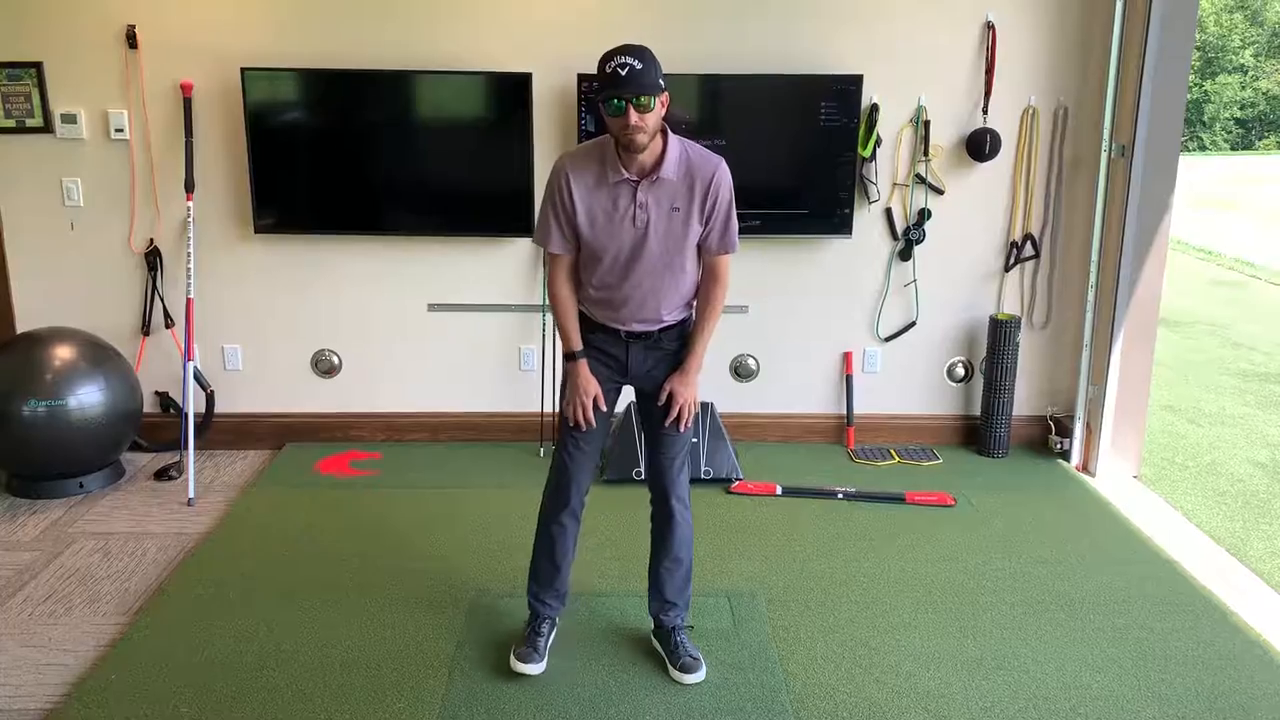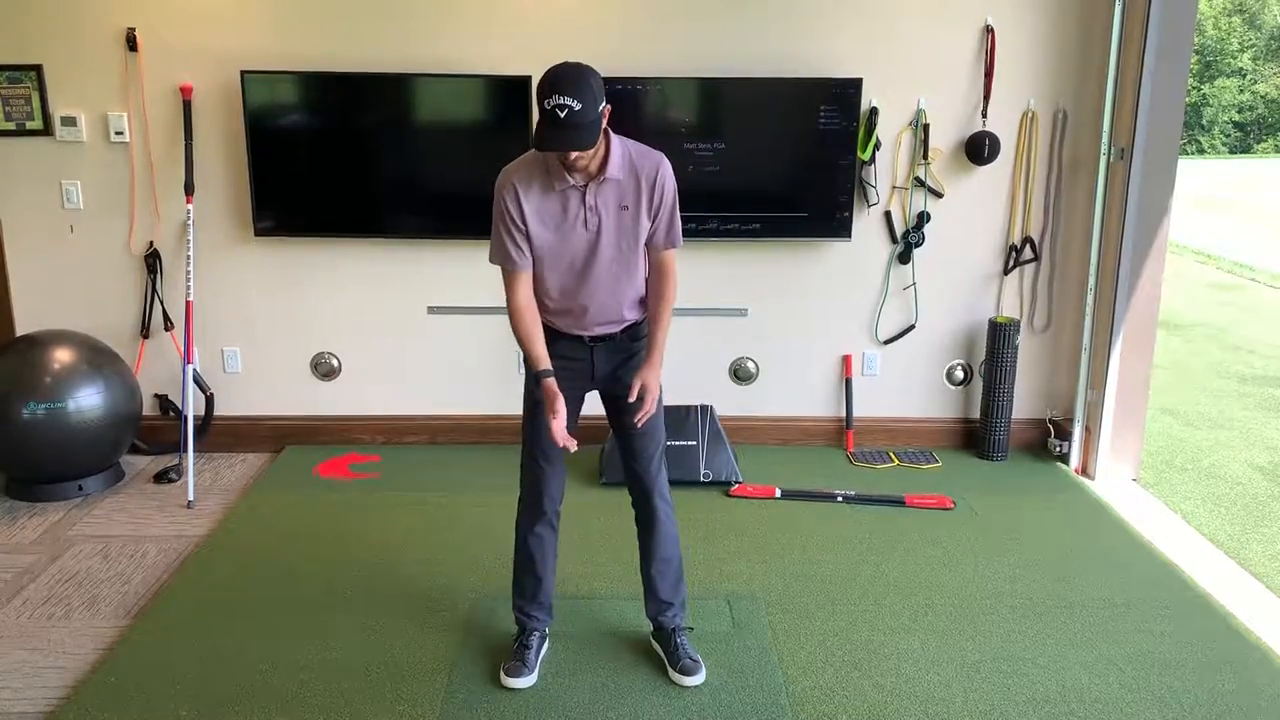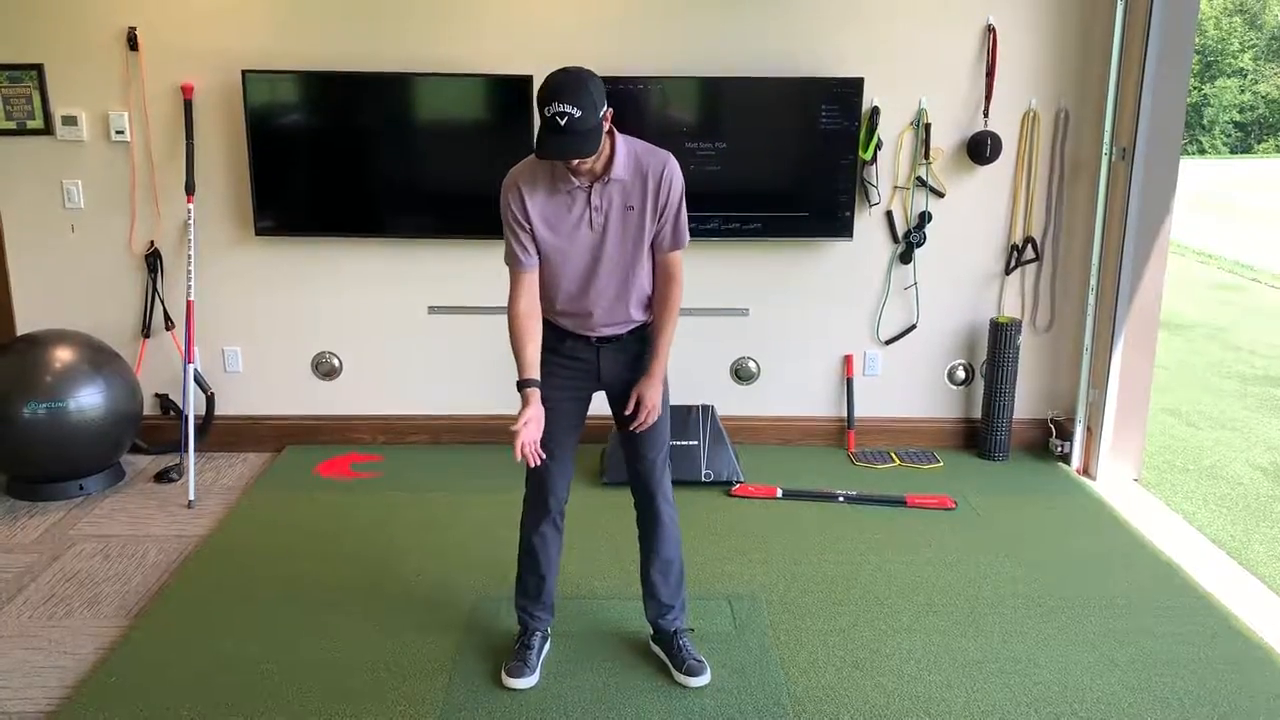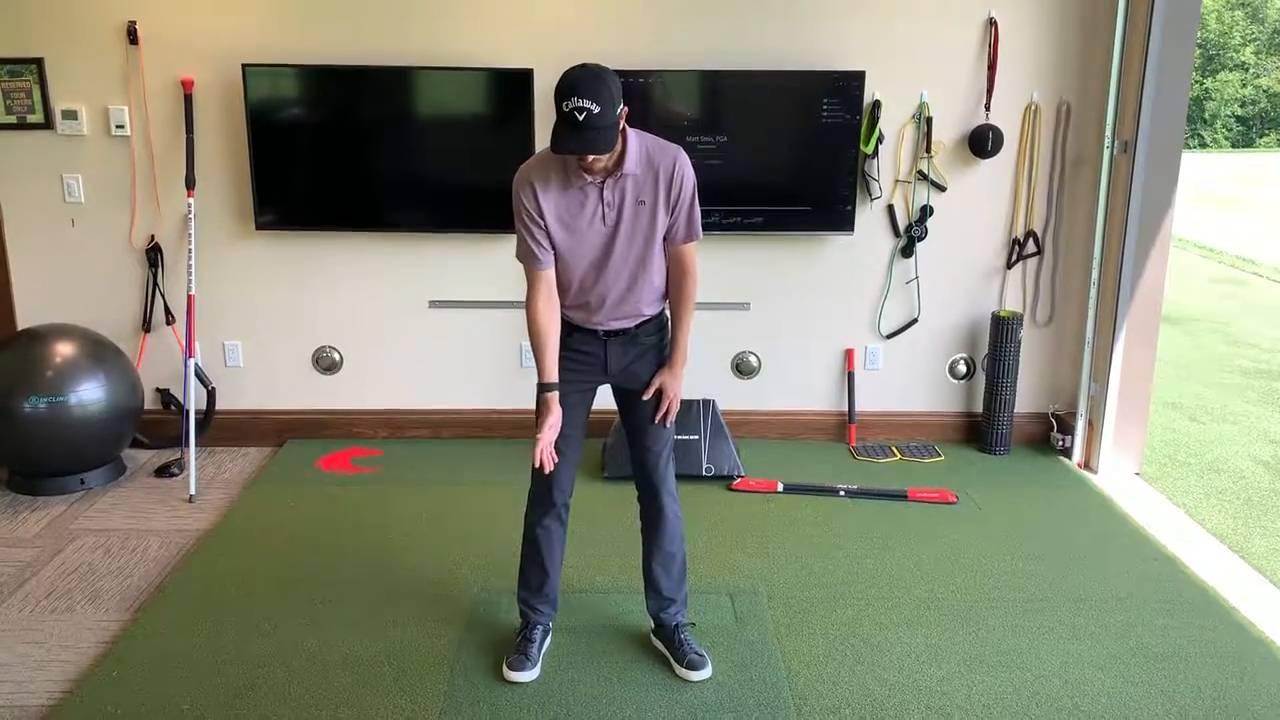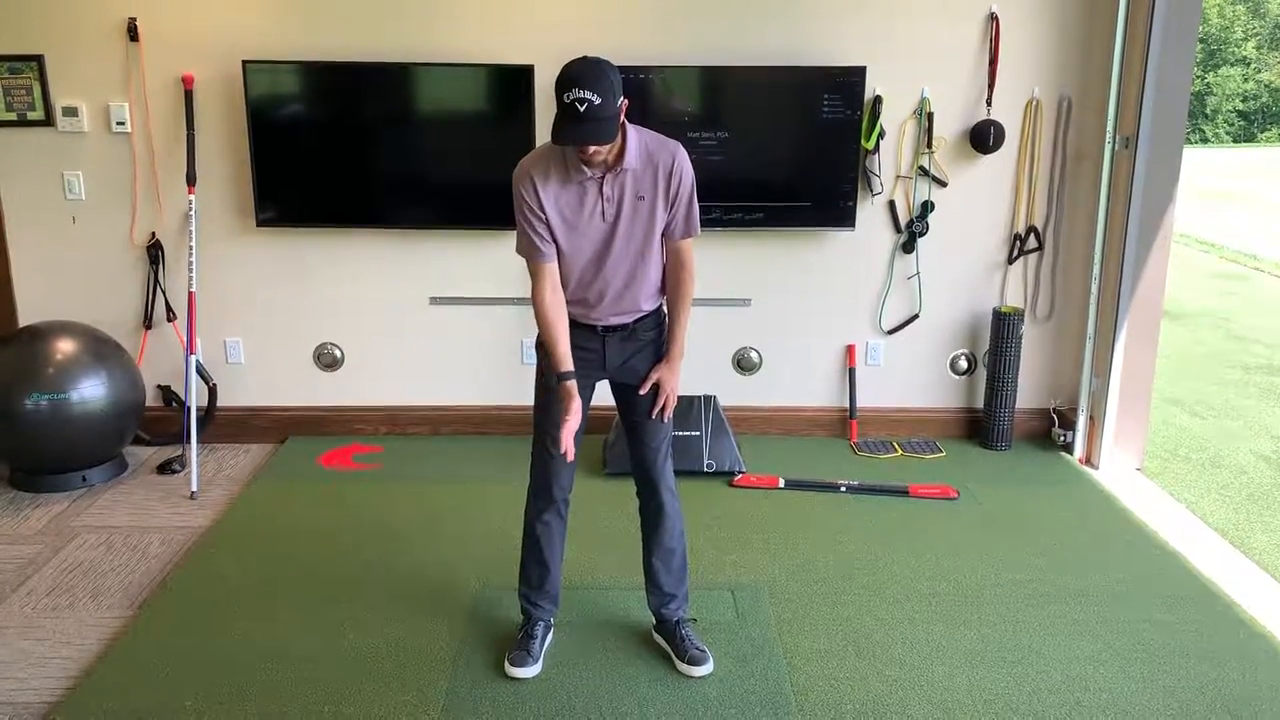
dt=0.4s
person 1, frame 1
left shoulder: (707, 173)
right shoulder: (571, 172)
left elbow: (716, 274)
right elbow: (560, 270)
left wrist: (691, 367)
right wrist: (576, 362)
left hip: (668, 345)
right hip: (597, 342)
left knee: (670, 493)
right knee: (566, 486)
left ankle: (670, 624)
right ankle: (542, 616)
person 1, frame 2
left shoulder: (651, 170)
right shoulder: (516, 184)
left elbow: (663, 269)
right elbow: (520, 291)
left wrist: (653, 363)
right wrist: (548, 385)
left hip: (629, 344)
right hip: (556, 349)
left knee: (652, 490)
right knee: (539, 497)
left ankle: (668, 624)
right ankle: (532, 629)
person 1, frame 3
left shoulder: (658, 170)
right shoulder: (522, 185)
left elbow: (669, 275)
right elbow: (524, 292)
left wrist: (655, 371)
right wrist: (531, 393)
left hip: (635, 346)
right hip: (562, 349)
left knee: (654, 493)
right knee: (544, 498)
left ankle: (668, 627)
right ankle: (533, 630)
person 1, frame 4
left shoulder: (670, 165)
right shoulder: (534, 180)
left elbow: (683, 266)
right elbow: (541, 289)
left wrist: (677, 362)
right wrist: (550, 394)
left hip: (644, 340)
right hip: (571, 342)
left knee: (659, 487)
right knee: (549, 490)
left ankle: (669, 621)
right ankle: (535, 622)
person 1, frame 5
left shoulder: (668, 161)
right shoulder: (533, 176)
left elbow: (680, 262)
right elbow: (546, 284)
left wrist: (674, 357)
right wrist: (568, 385)
left hip: (642, 336)
right hip: (568, 337)
left knee: (657, 483)
right knee: (548, 487)
left ankle: (670, 617)
right ankle: (537, 620)
